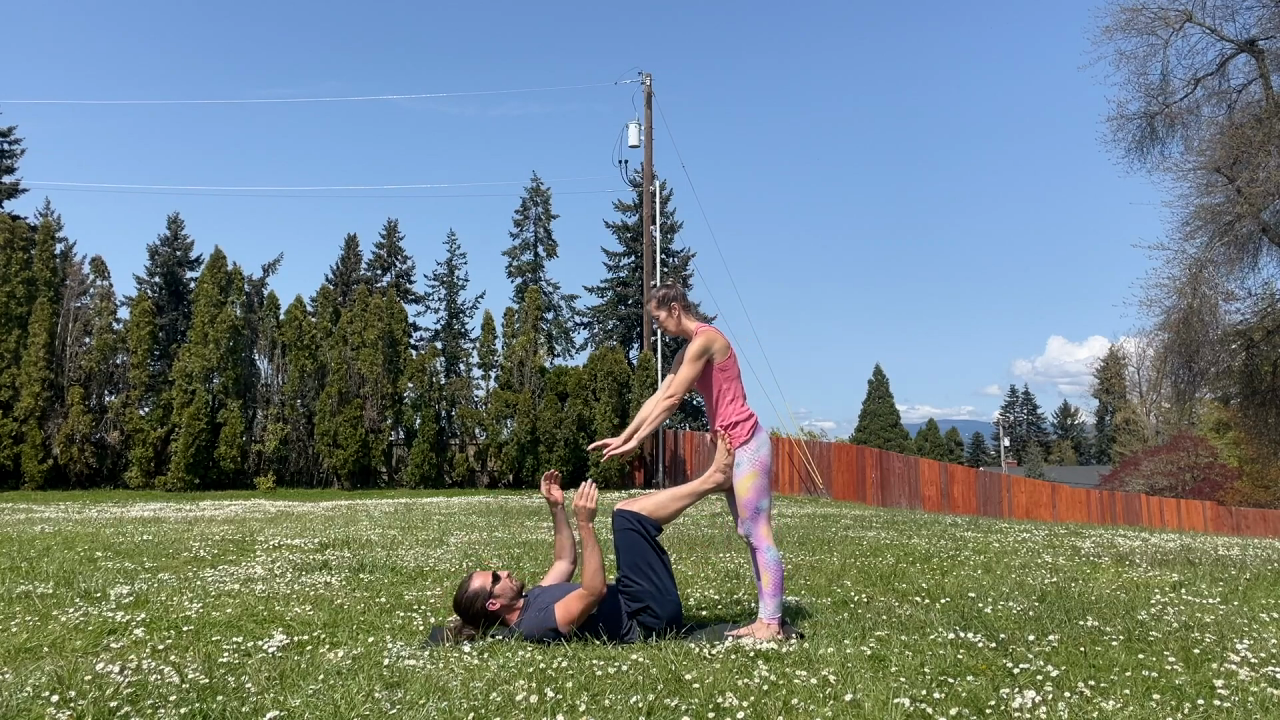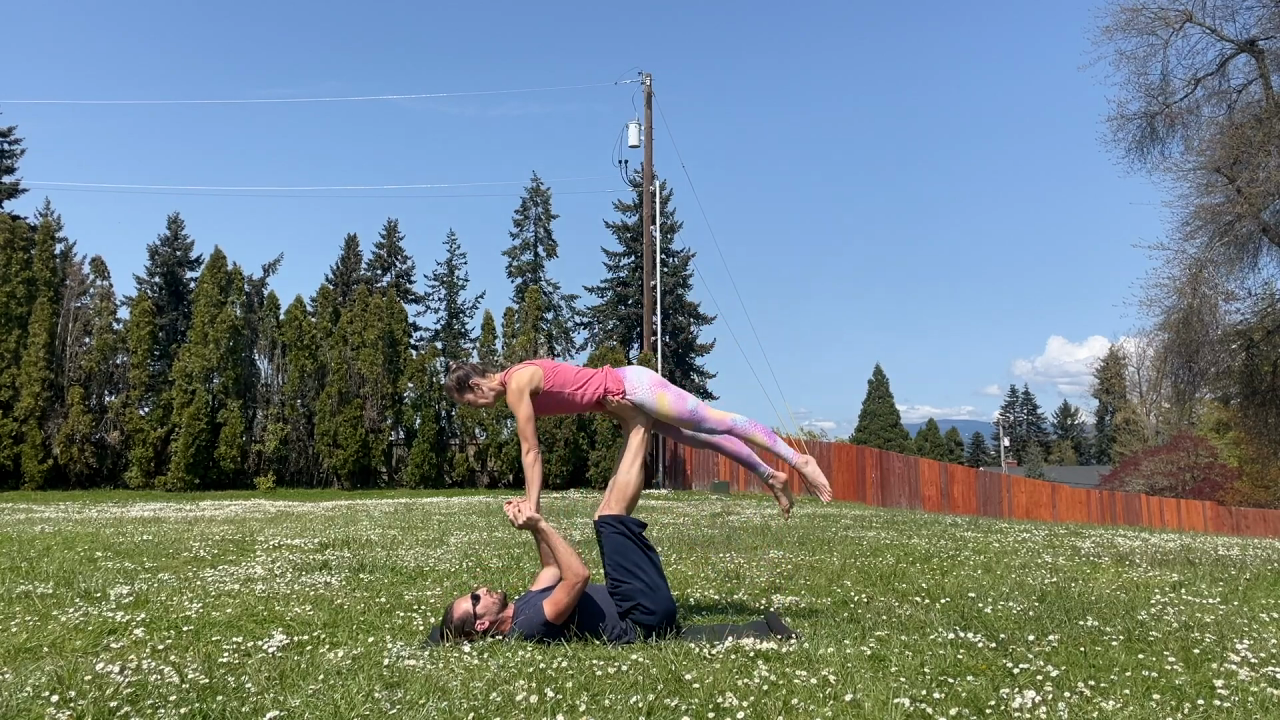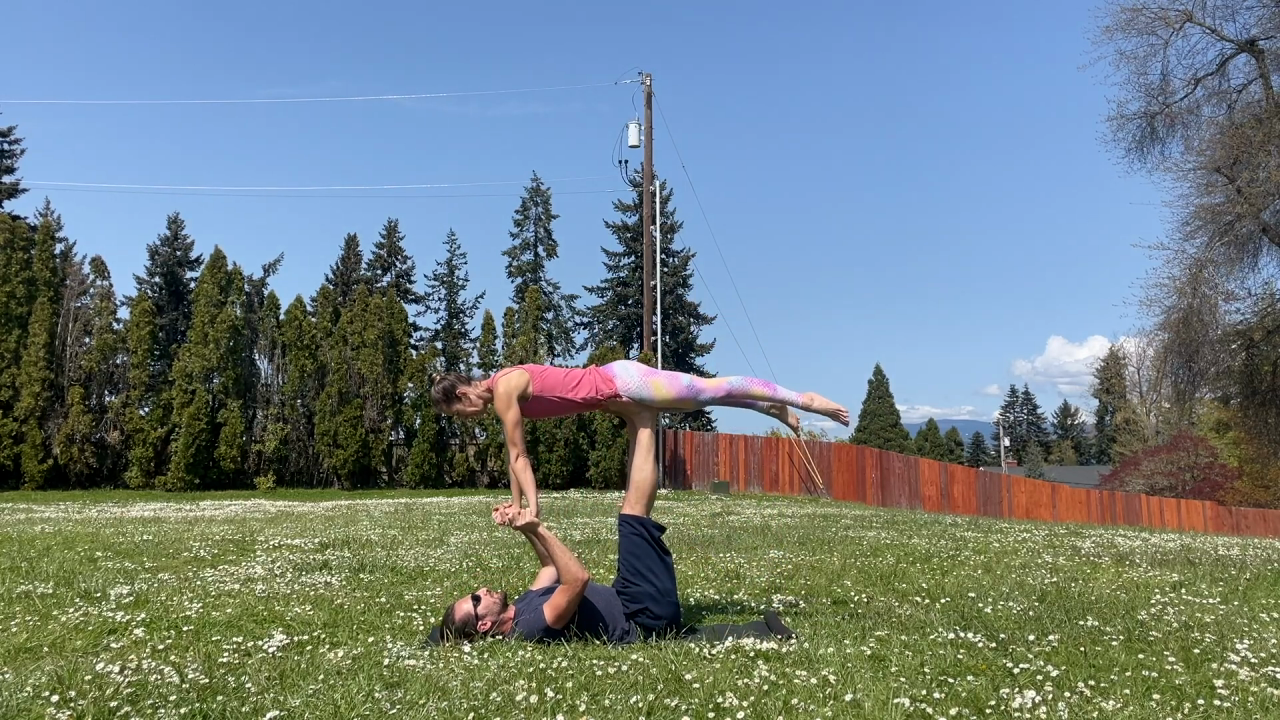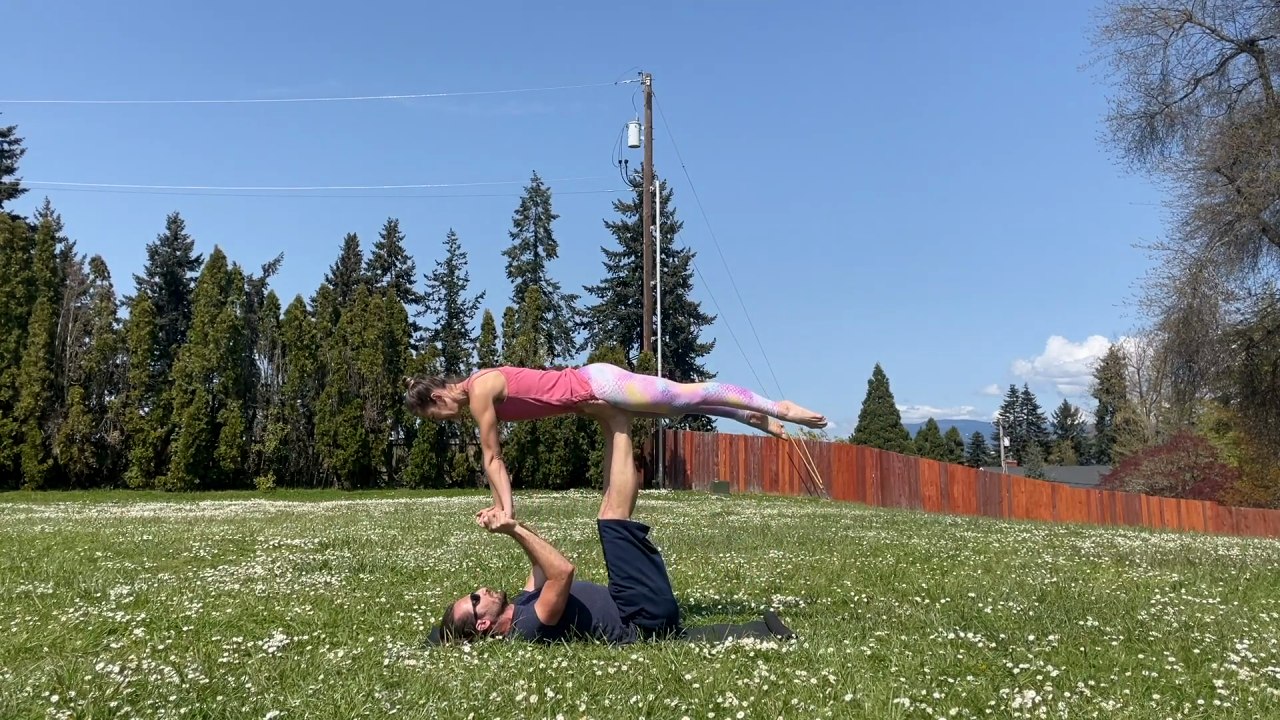
dt=1s
person 1, frame 1
left shoulder: (705, 339)
right shoulder: (688, 351)
left elbow: (672, 400)
right elbow: (658, 396)
left wrist: (635, 443)
right wrist: (622, 437)
left hip: (745, 442)
right hip: (733, 446)
left knee: (759, 534)
right knee: (750, 534)
left ankle: (771, 623)
right ankle: (766, 618)
person 1, frame 2
left shoulder: (516, 386)
right shoulder: (514, 384)
left elbow: (531, 452)
right elbow: (532, 450)
left wrist: (532, 508)
right wrist: (530, 503)
left hip: (630, 387)
right hip: (625, 396)
left knee: (719, 422)
right knee: (702, 436)
left ankle: (799, 462)
right ankle: (772, 478)
person 1, frame 3
left shoulder: (504, 389)
right shoulder: (503, 393)
left elbow: (518, 455)
right elbow: (516, 455)
left wrist: (533, 509)
right wrist: (516, 504)
left hip: (620, 385)
right hip: (615, 393)
left knee: (712, 390)
right knee: (705, 395)
left ankle: (802, 399)
right ankle: (772, 408)
person 1, frame 4
left shoulder: (480, 389)
right shoulder: (480, 394)
left elbow: (491, 457)
right elbow: (494, 457)
left wrist: (507, 510)
right wrist: (500, 507)
left hip: (595, 386)
right hip: (590, 397)
left knee: (689, 396)
right knee: (683, 404)
left ankle: (777, 409)
right ankle: (754, 418)
person 2, frame 1
left shoulder: (529, 604)
right shoulder: (536, 627)
left elbow: (565, 561)
right elbow: (594, 590)
left wrist: (556, 507)
right wrist: (585, 523)
left hip: (646, 618)
right hip: (649, 620)
left knee: (629, 514)
right knee: (628, 513)
left ankle: (711, 480)
right ankle: (712, 479)
person 2, frame 2
left shoulder: (524, 609)
right shoulder: (528, 626)
left elbow: (553, 568)
right elbow: (577, 576)
left wrist: (533, 526)
right wrist: (540, 525)
left hip: (644, 621)
right hip: (643, 617)
right knee: (610, 516)
person 2, frame 3
left shoulder: (524, 608)
right shoulder: (532, 627)
left elbow: (551, 565)
right elbow: (578, 578)
left wrist: (525, 529)
right wrist: (536, 528)
left hip: (645, 621)
right hip: (647, 618)
right knee: (633, 514)
person 2, frame 4
left shoulder: (519, 606)
right shoulder: (530, 626)
left elbow: (541, 566)
right elbow: (562, 571)
left wrist: (511, 530)
right wrist: (515, 527)
left hip: (650, 621)
right hip: (645, 619)
right knee: (612, 514)
